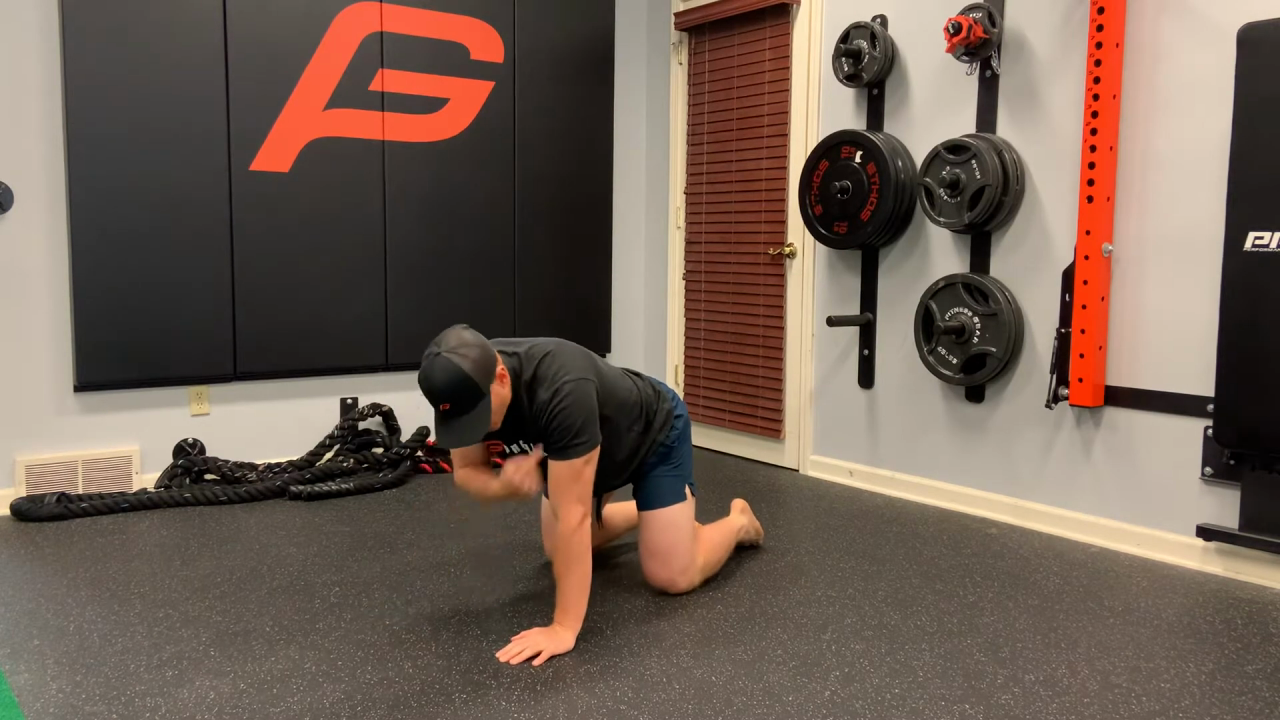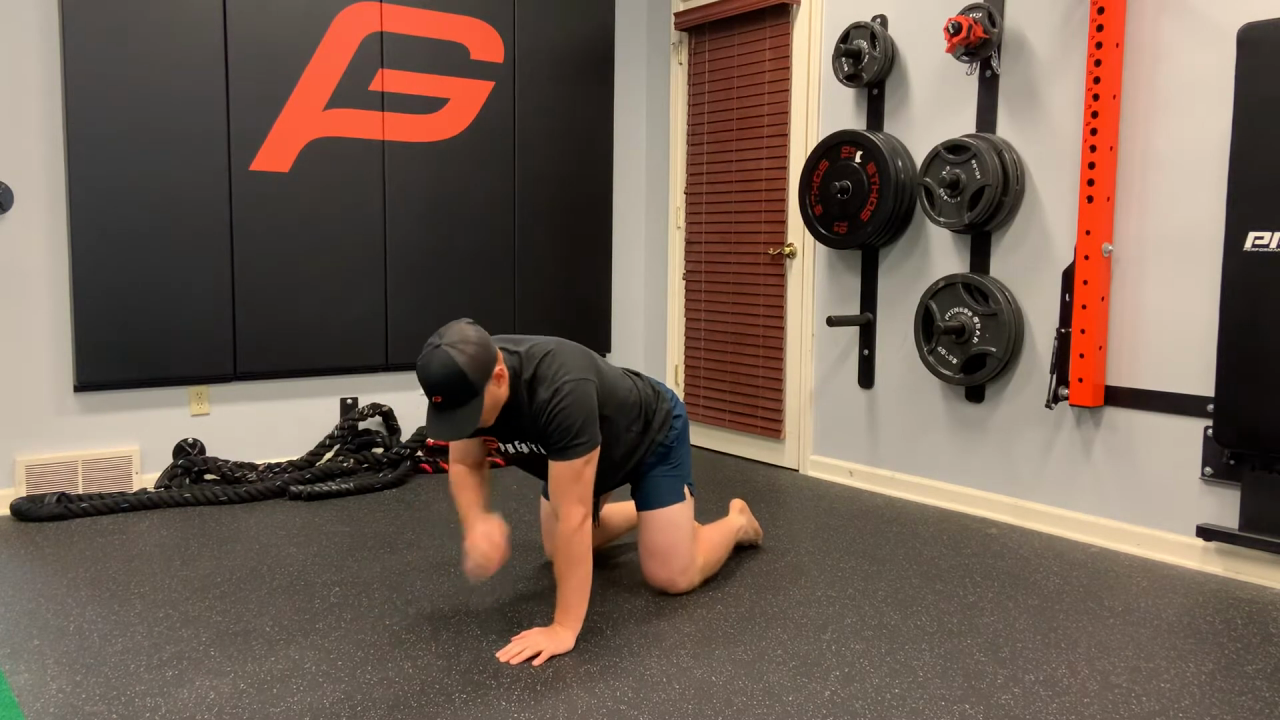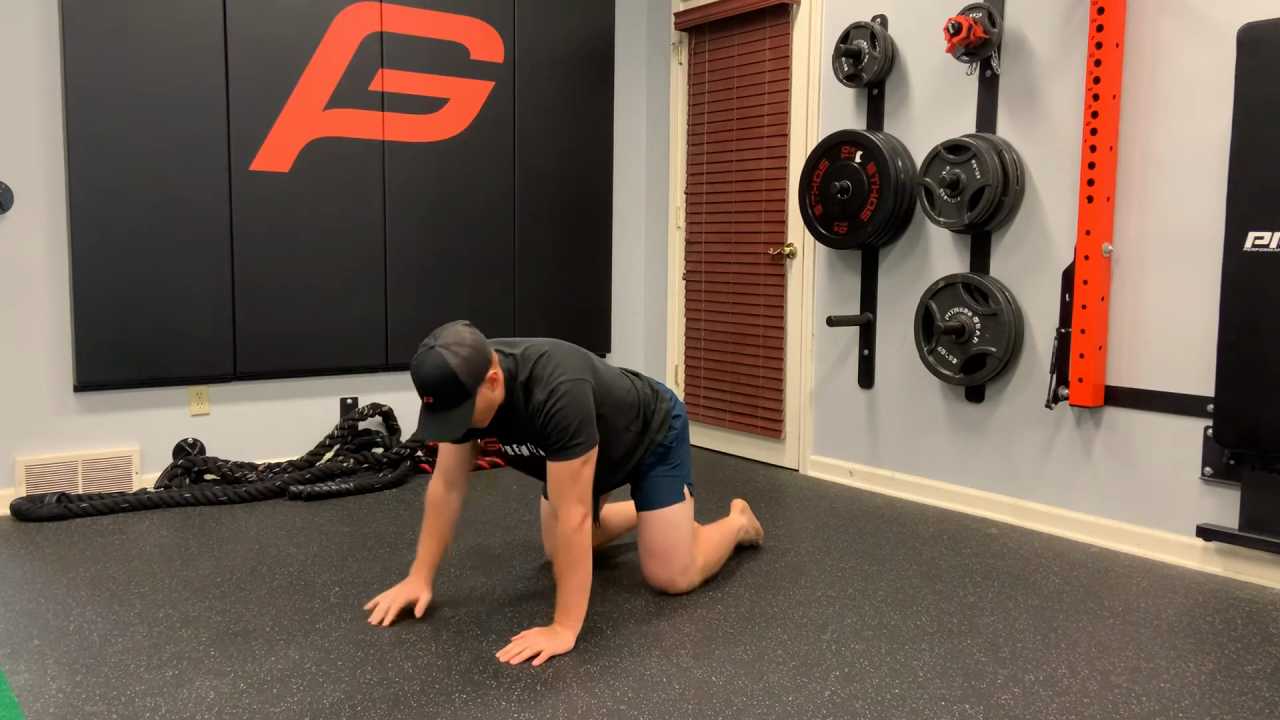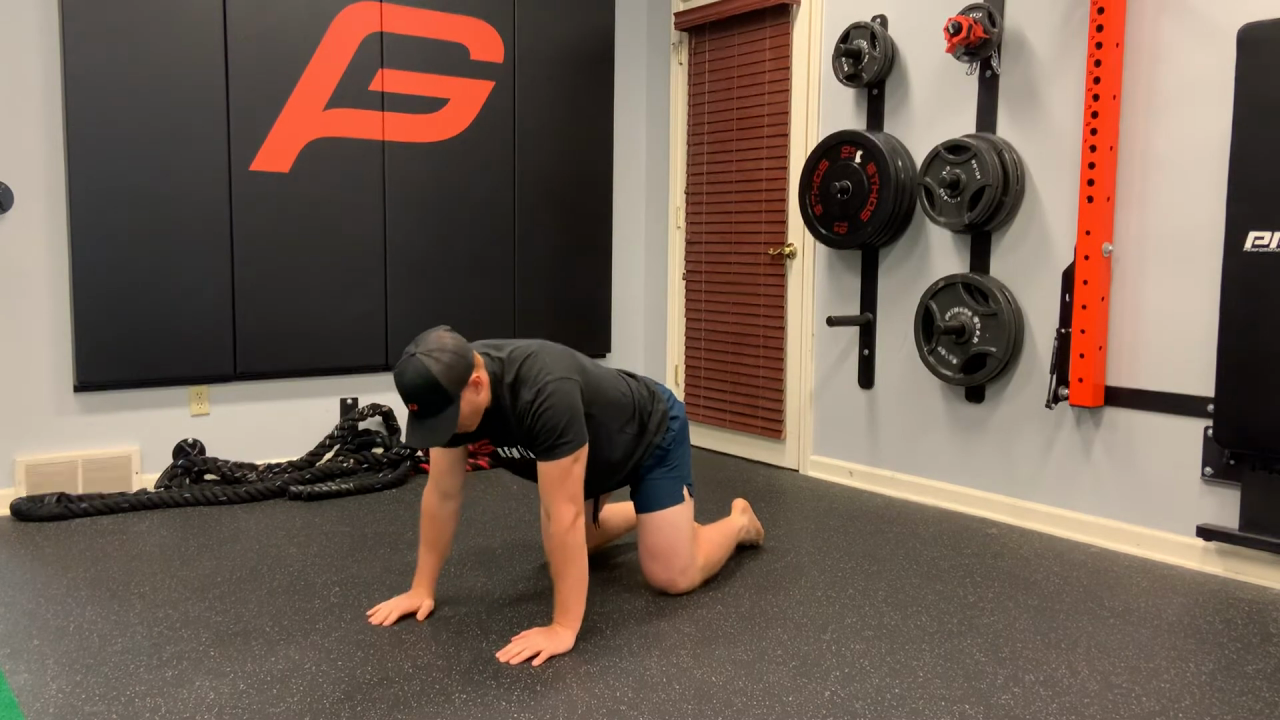
dt=0.2s
person 1, frame 1
left shoulder: (562, 389)
right shoulder: (465, 389)
left elbow: (571, 512)
right elbow: (467, 471)
left wrist: (564, 628)
right wrist: (505, 485)
left hip: (655, 432)
left knee: (672, 577)
right knee: (558, 553)
left ankle: (738, 522)
right ankle: (641, 512)
person 1, frame 2
left shoulder: (562, 389)
right shoulder: (463, 383)
left elbow: (573, 512)
right elbow: (463, 465)
left wrist: (565, 628)
right wrist: (477, 526)
left hip: (653, 433)
right hip: (587, 447)
left knee: (672, 577)
right knee: (559, 553)
left ankle: (737, 523)
right ankle: (641, 512)
person 1, frame 3
left shoulder: (558, 391)
right shoulder: (459, 384)
left elbow: (572, 512)
right elbow: (447, 483)
left wrist: (564, 629)
right wrist: (418, 577)
left hip: (653, 434)
left knee: (671, 577)
right knee: (559, 551)
left ankle: (737, 522)
right ankle: (641, 512)
person 1, frame 4
left shoulder: (546, 392)
right shoulder: (450, 391)
left elbow: (563, 512)
right elbow: (442, 495)
left wrist: (564, 628)
right wrist: (422, 588)
left hip: (653, 434)
right hip: (595, 446)
left knee: (672, 577)
right knee: (560, 553)
left ankle: (738, 521)
right ankle: (641, 513)
